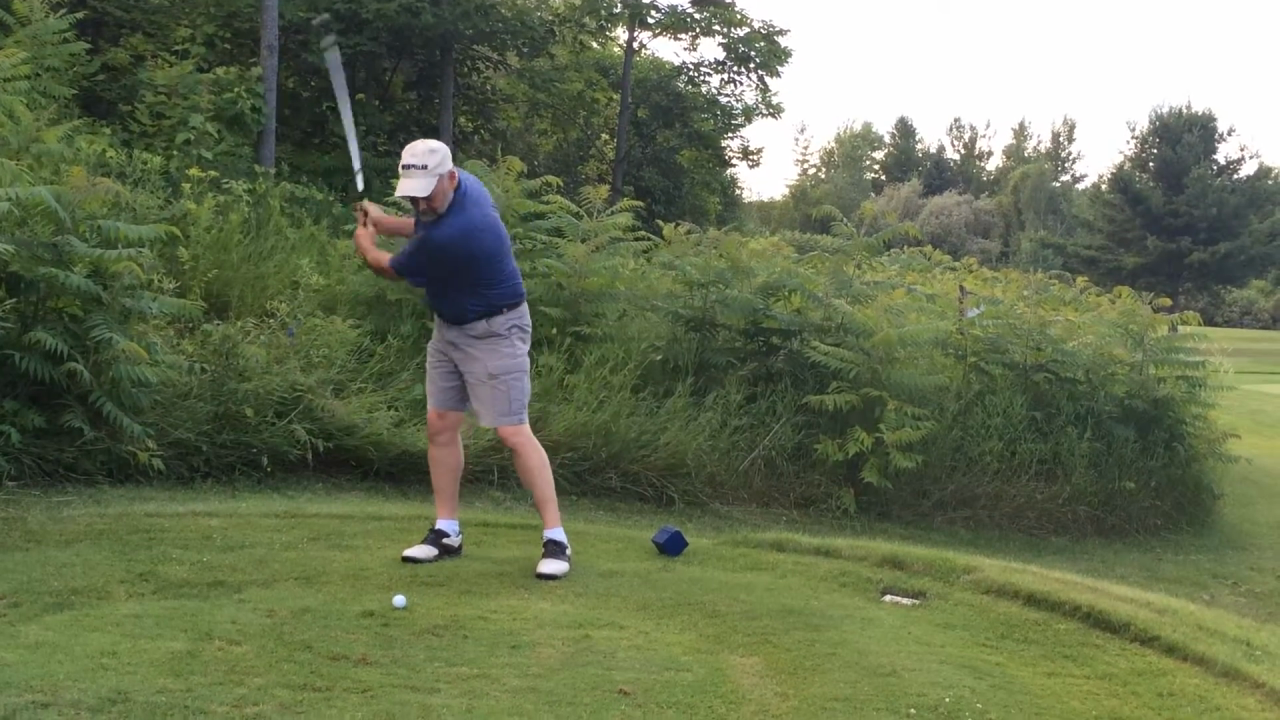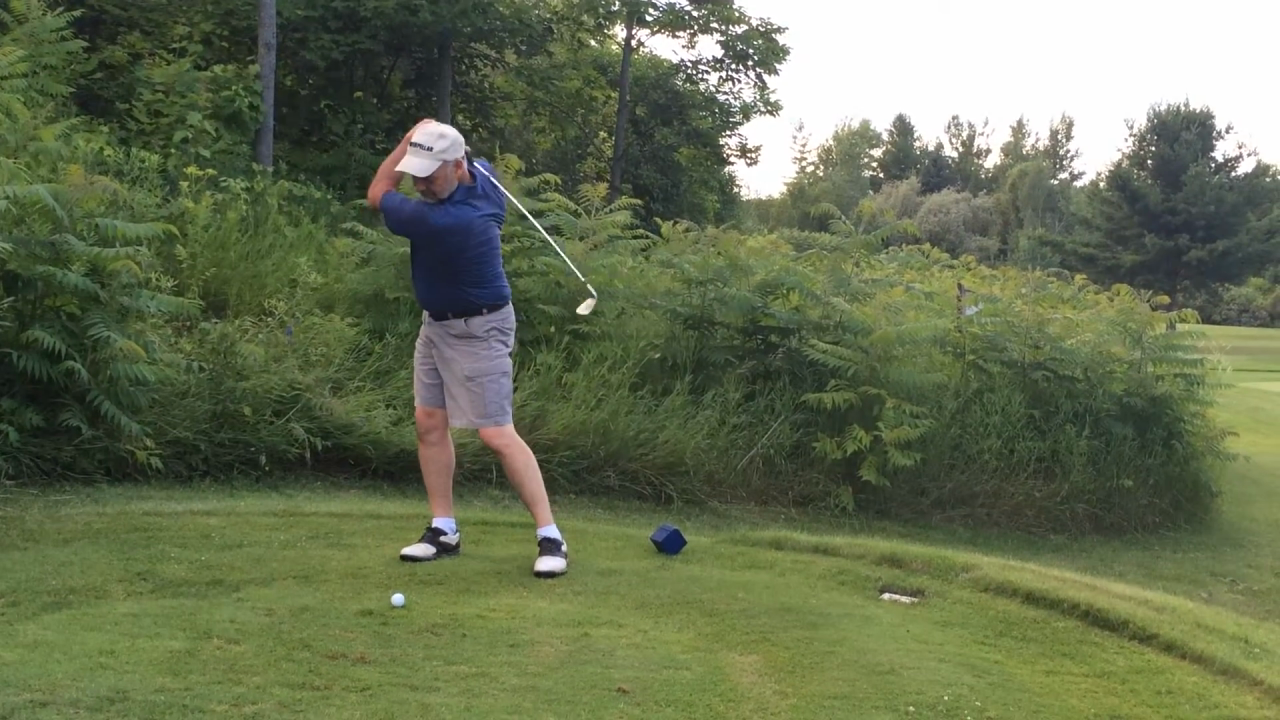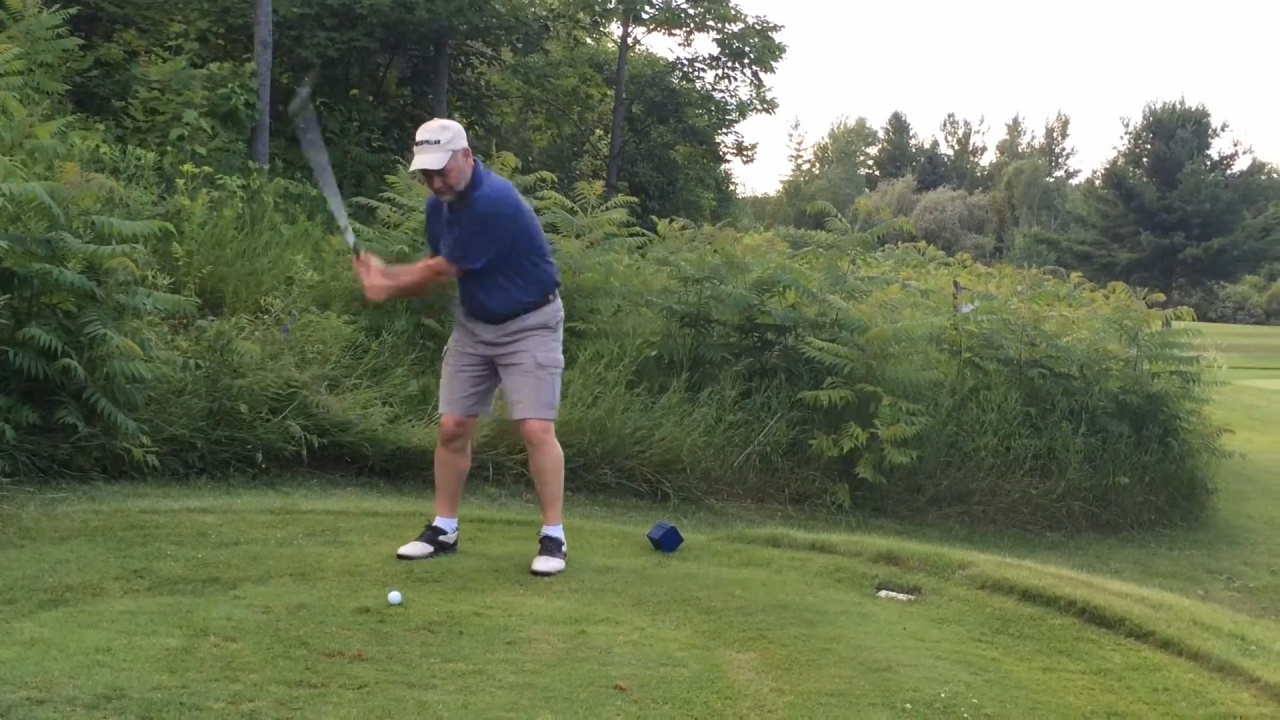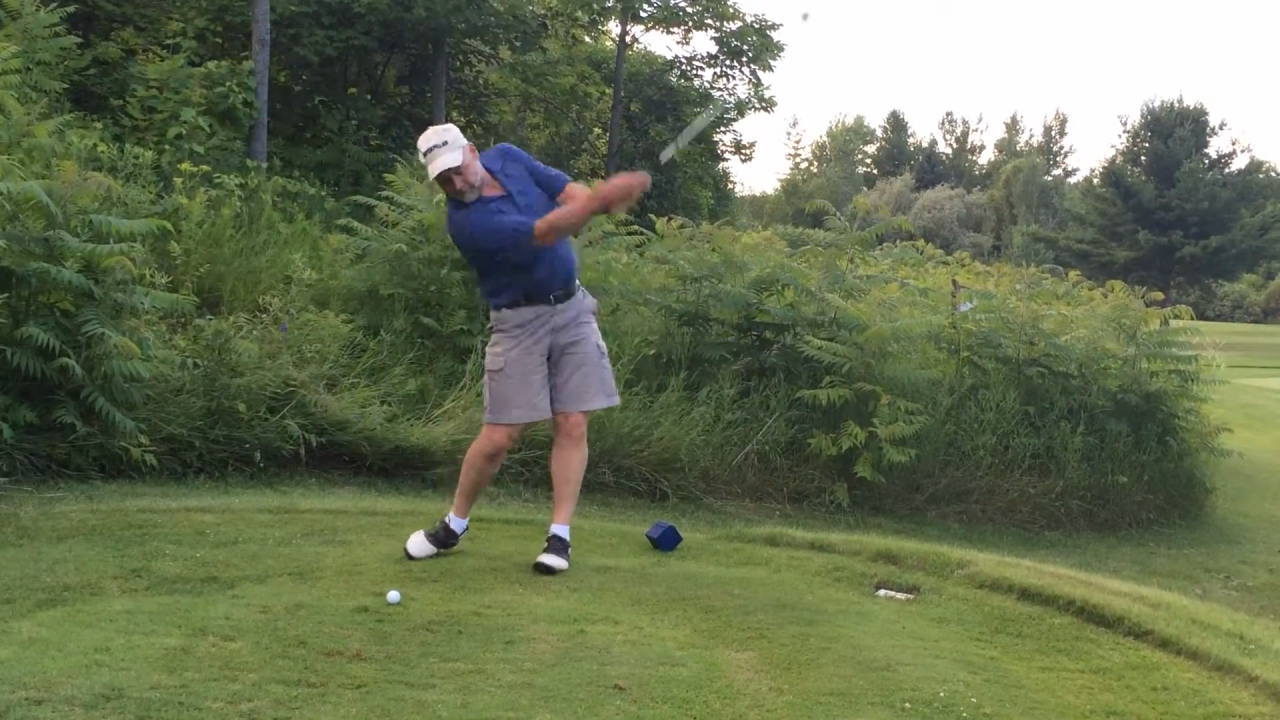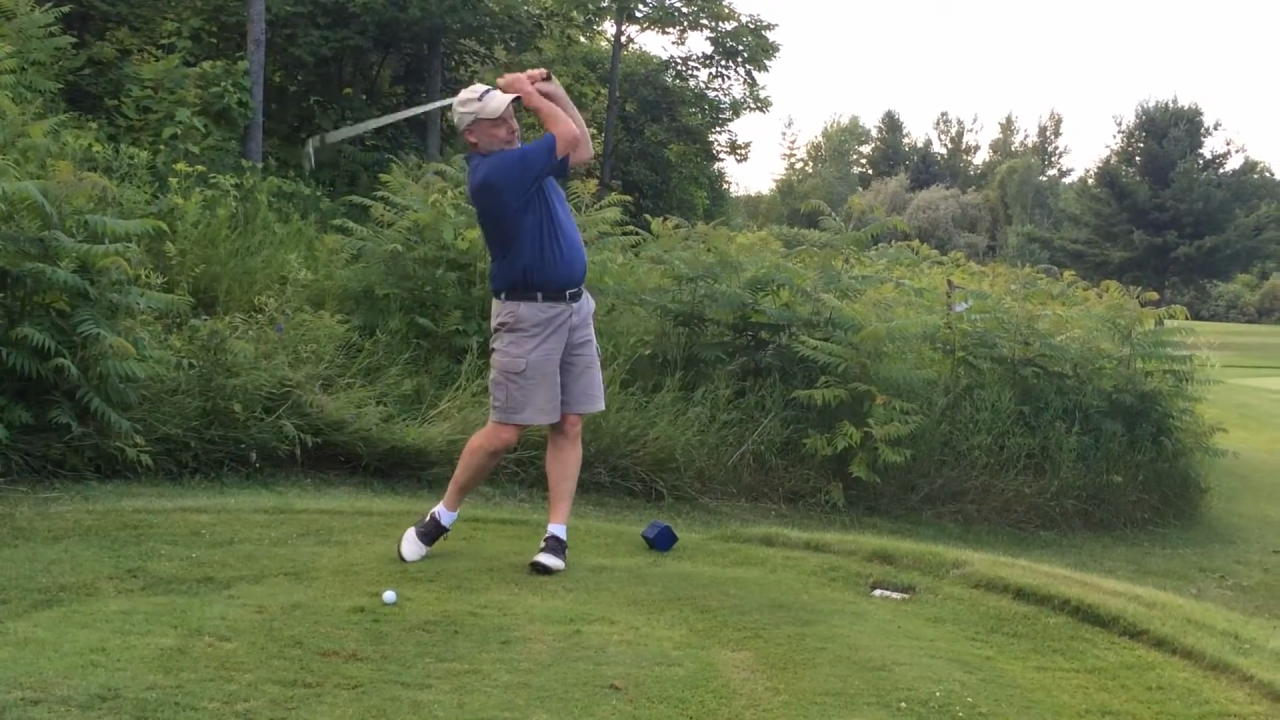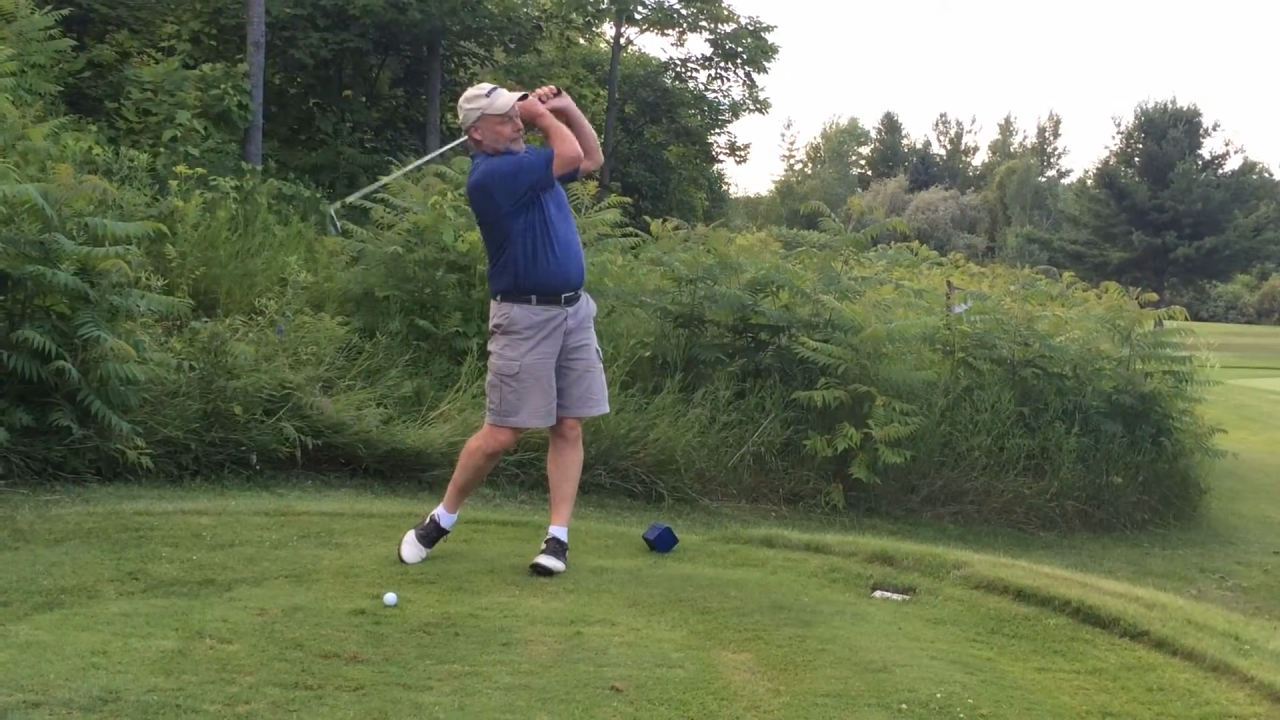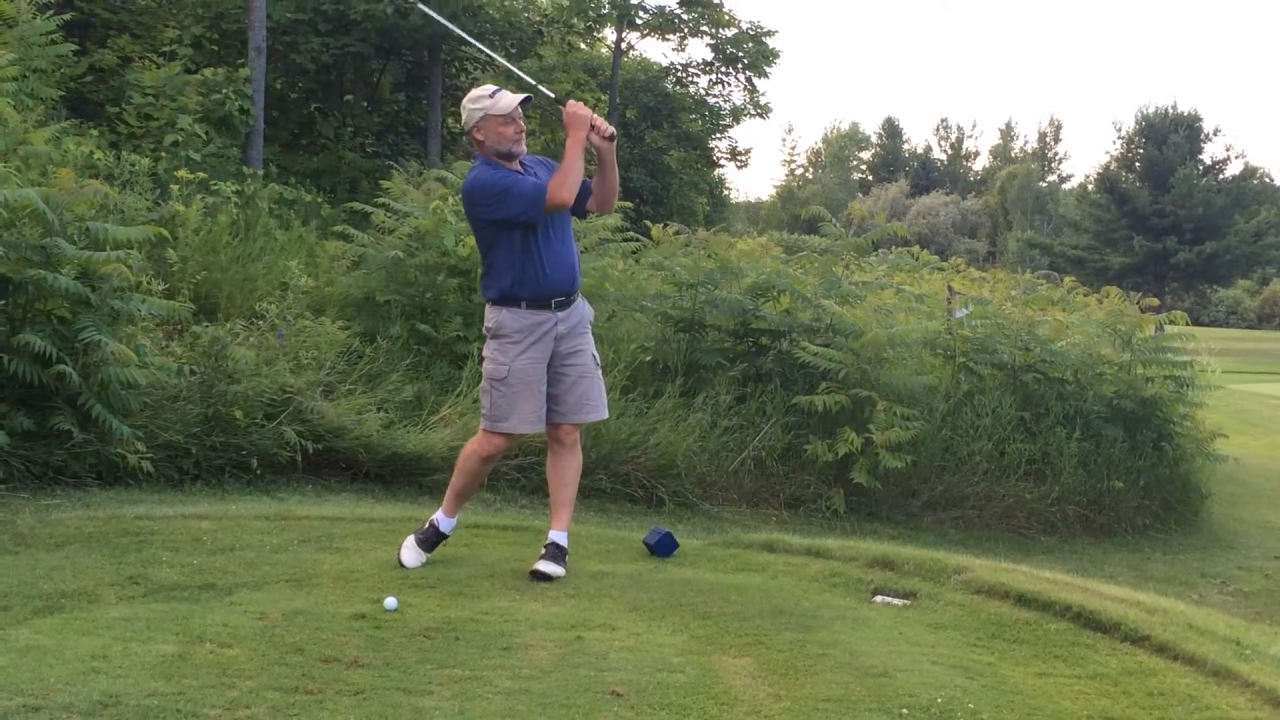
dt=0.3s
person 1, frame 1
left shoulder: (453, 236)
right shoulder: (461, 185)
left elbow: (397, 270)
left wrist: (366, 247)
right wrist: (388, 223)
left hip: (494, 330)
right hip: (449, 325)
left knee: (513, 433)
right knee: (440, 425)
left ankle: (555, 538)
right ankle: (446, 531)
person 1, frame 2
left shoulder: (439, 223)
right shoulder: (481, 173)
left elbow: (378, 195)
left wrist: (406, 143)
left hip: (477, 330)
right hip: (439, 323)
left knee: (496, 434)
right knee: (429, 424)
left ankle: (550, 537)
right ankle: (444, 529)
person 1, frame 3
left shoulder: (492, 201)
right shoulder: (439, 205)
left elbow: (442, 271)
right elbow: (438, 262)
left wrist: (389, 289)
right wrist: (389, 272)
left hip: (529, 324)
right hip: (475, 326)
left knee: (536, 430)
right knee: (452, 429)
left ankle: (553, 536)
right ankle: (444, 528)
person 1, frame 4
left shoulder: (508, 158)
right shoulder: (467, 225)
left elbow: (567, 192)
right elbow: (546, 232)
left wrist: (605, 193)
right wrist: (601, 200)
left hip: (570, 306)
right hip: (519, 323)
left knee: (572, 425)
right knee: (499, 436)
left ankle: (560, 535)
right ankle: (453, 524)
person 1, frame 5
left shoulder: (511, 154)
right shoulder: (495, 175)
left elbow: (580, 150)
right elbow: (567, 137)
left wrist: (550, 91)
right wrist: (532, 91)
left hip: (574, 306)
right hip: (527, 316)
left knee: (569, 426)
right knee: (504, 433)
left ankle: (557, 534)
right ankle: (442, 516)
person 1, frame 6
left shoulder: (526, 157)
right shoulder: (490, 176)
left elbow: (592, 158)
right elbow: (570, 156)
left wrist: (565, 107)
right wrist: (543, 114)
left hip: (575, 309)
right hip: (524, 317)
left knee: (569, 428)
right knee: (502, 433)
left ankle: (558, 536)
right ankle: (441, 518)
person 1, frame 7
left shoulder: (538, 165)
right shoulder: (482, 184)
left elbow: (601, 201)
right elbow: (561, 197)
left wrist: (604, 148)
right wrist: (575, 133)
left hip: (571, 315)
right hip: (518, 321)
left knee: (566, 433)
right knee: (496, 438)
left ankle: (557, 541)
right ankle: (440, 524)
